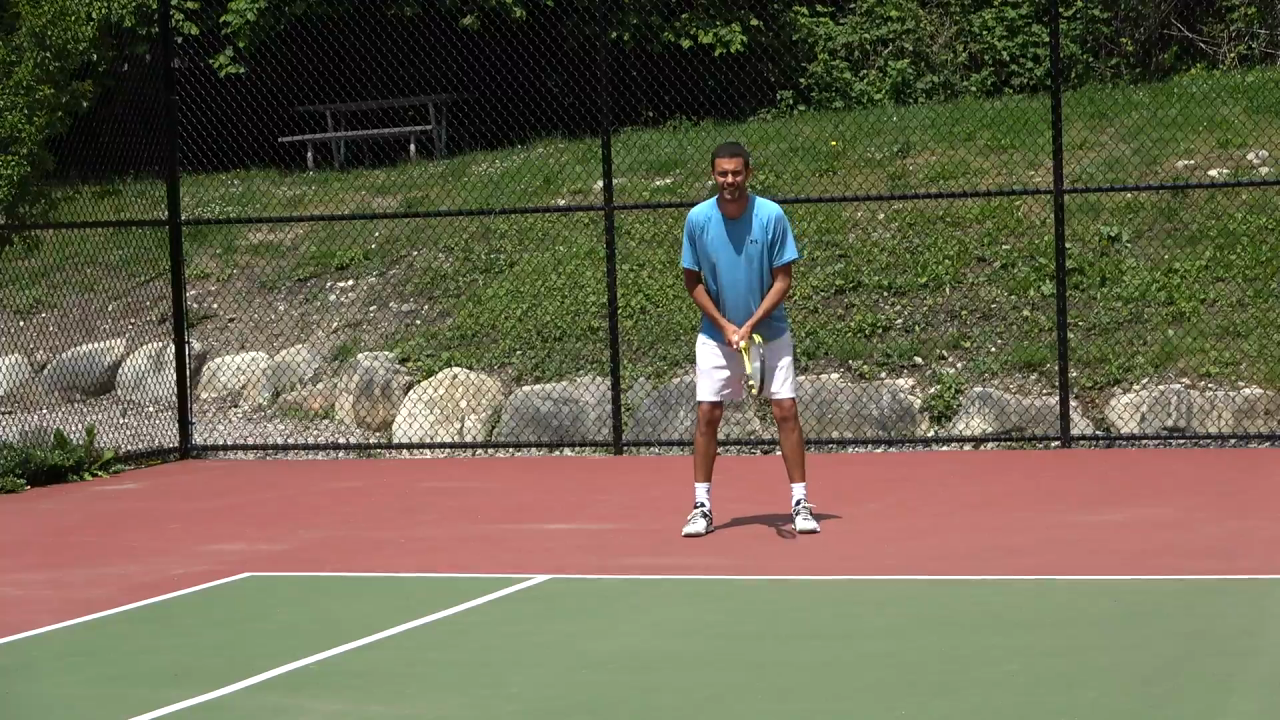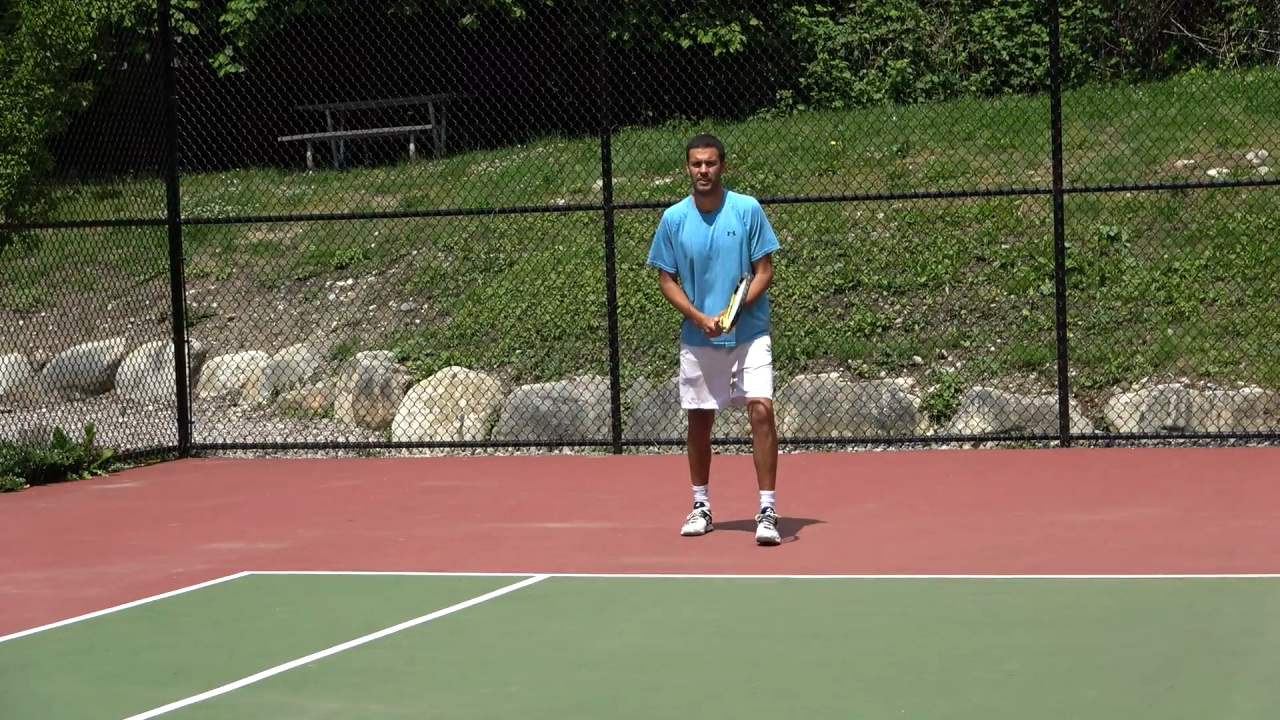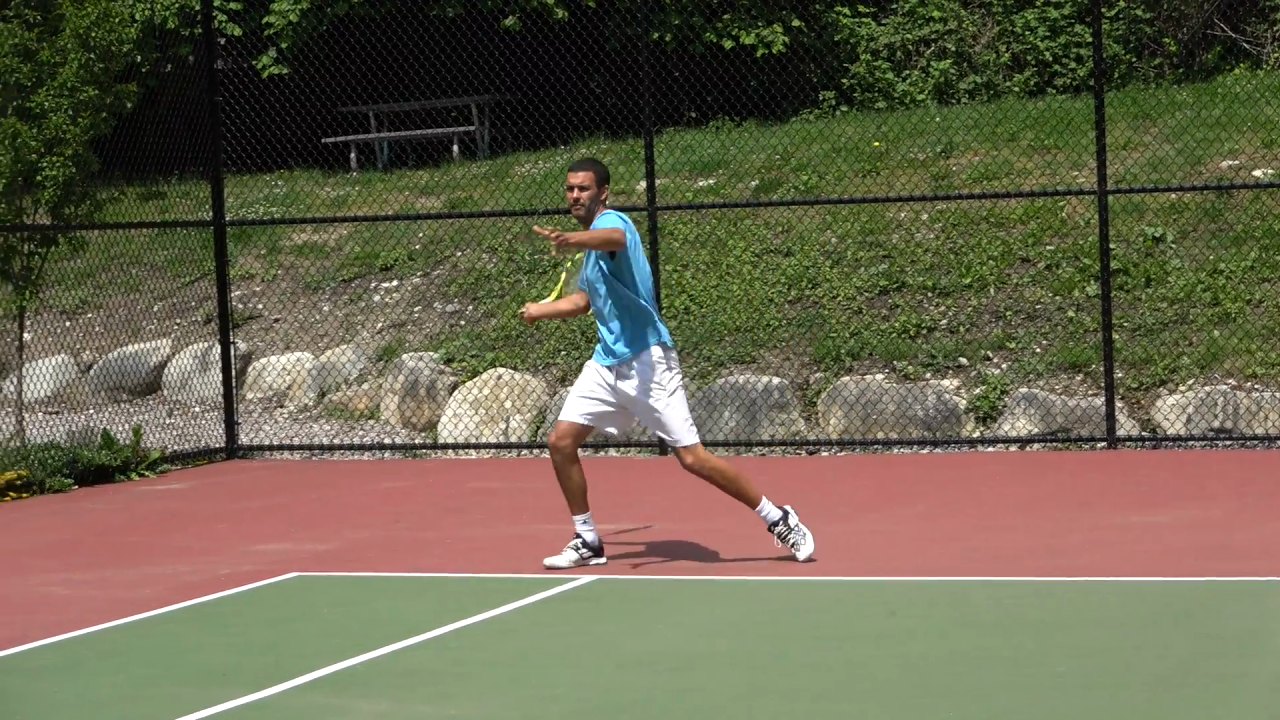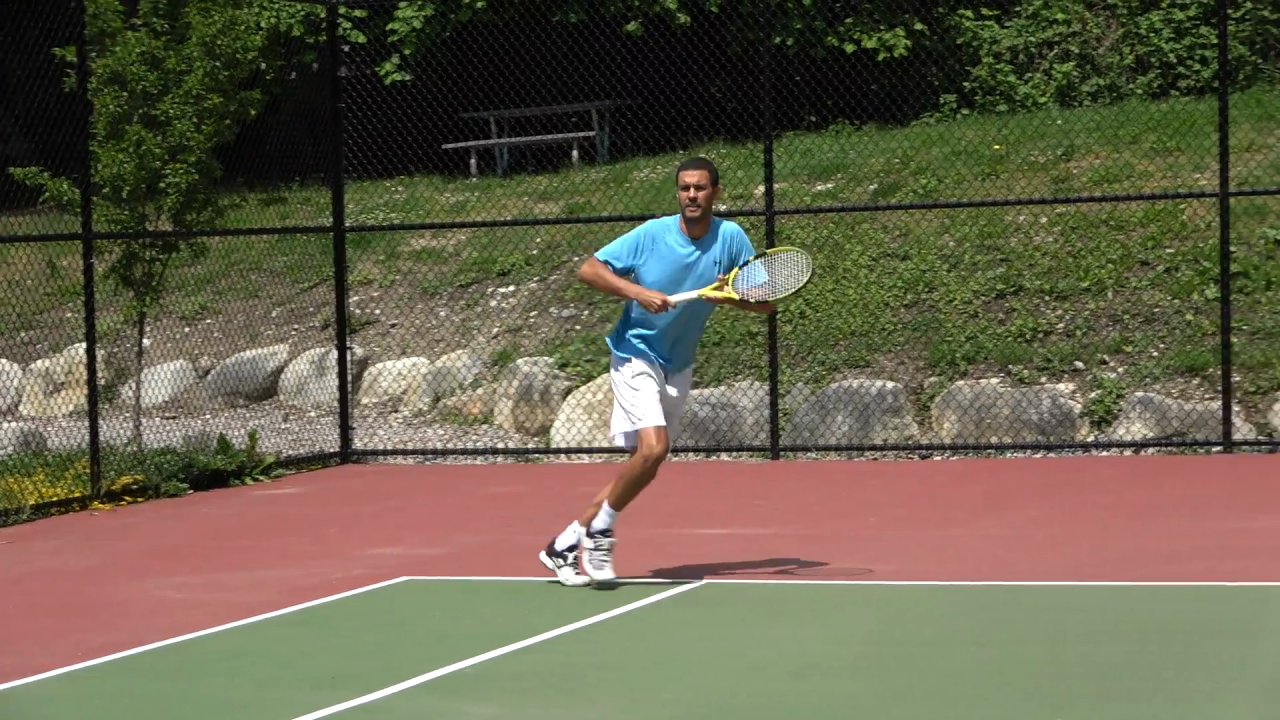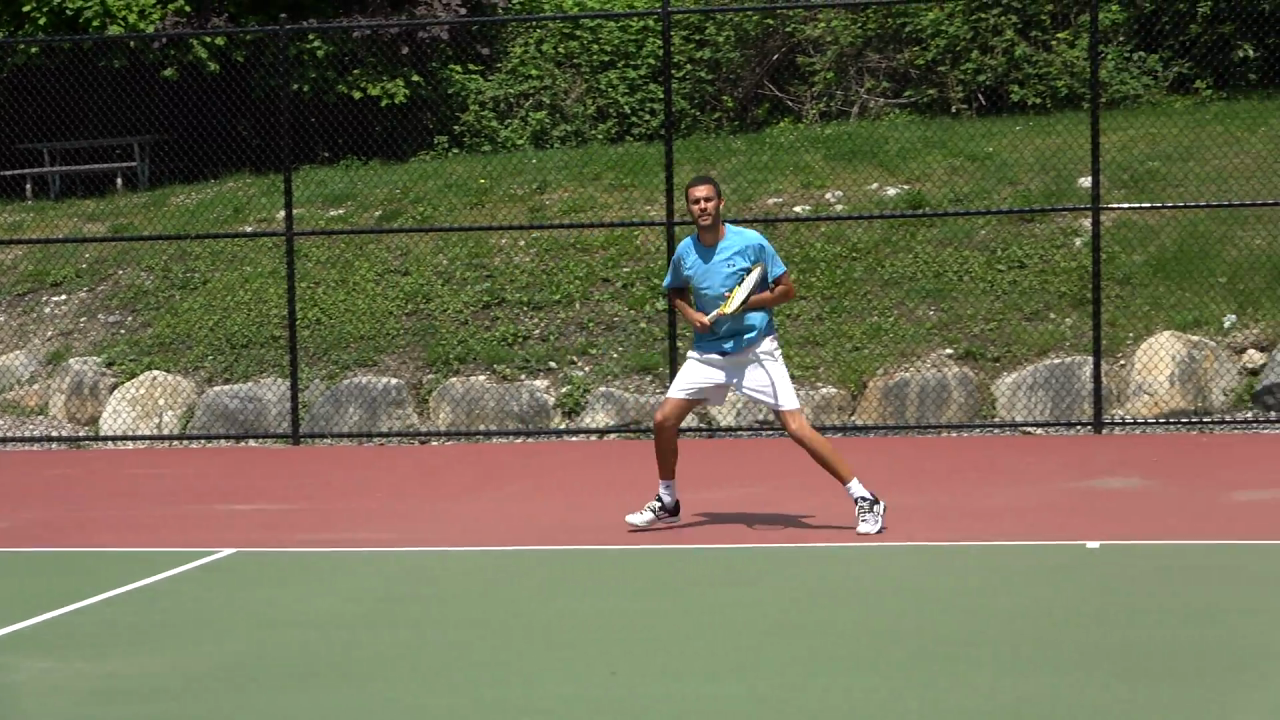
dt=1s
person 1, frame 1
left shoulder: (771, 215)
right shoulder: (697, 218)
left elbow: (783, 279)
right elbow: (693, 281)
left wrist: (751, 326)
right wrist: (725, 326)
left hip: (768, 331)
right hip: (717, 333)
left knee: (786, 411)
right knee: (707, 414)
left ankle: (799, 502)
right ankle: (702, 506)
person 1, frame 2
left shoulder: (748, 209)
right shoulder: (673, 218)
left elbow: (765, 272)
right elbow: (667, 280)
left wrist: (733, 312)
right wrist: (699, 317)
left hip: (749, 334)
right hip: (698, 339)
left knee: (761, 409)
right knee: (699, 422)
left ankle: (767, 510)
right ankle: (701, 505)
person 1, frame 3
left shoulder: (612, 223)
right shoulder: (591, 247)
left elbow: (615, 239)
left wrist: (569, 238)
right wrist: (543, 309)
left hip: (647, 360)
right hip: (607, 361)
left knee: (693, 459)
right knee: (560, 442)
left ankle: (779, 519)
right ankle: (587, 540)
person 1, frame 4
left shoulder: (731, 236)
right shoulder: (651, 234)
left elbow: (765, 303)
right elbow: (588, 270)
left wrist: (736, 294)
right wrist: (636, 293)
left hip: (676, 368)
right hip: (637, 357)
left knee: (647, 459)
right knee: (653, 449)
left ankle: (567, 544)
right ankle: (598, 532)
person 1, frame 5
left shoulder: (751, 242)
right shoulder: (684, 252)
left elbow: (786, 290)
right elbow: (675, 293)
left wrist: (748, 302)
right wrist: (692, 315)
left hip: (756, 347)
right hip: (710, 350)
left knee: (795, 426)
right knee: (663, 420)
left ankle: (863, 498)
right ankle: (666, 501)
